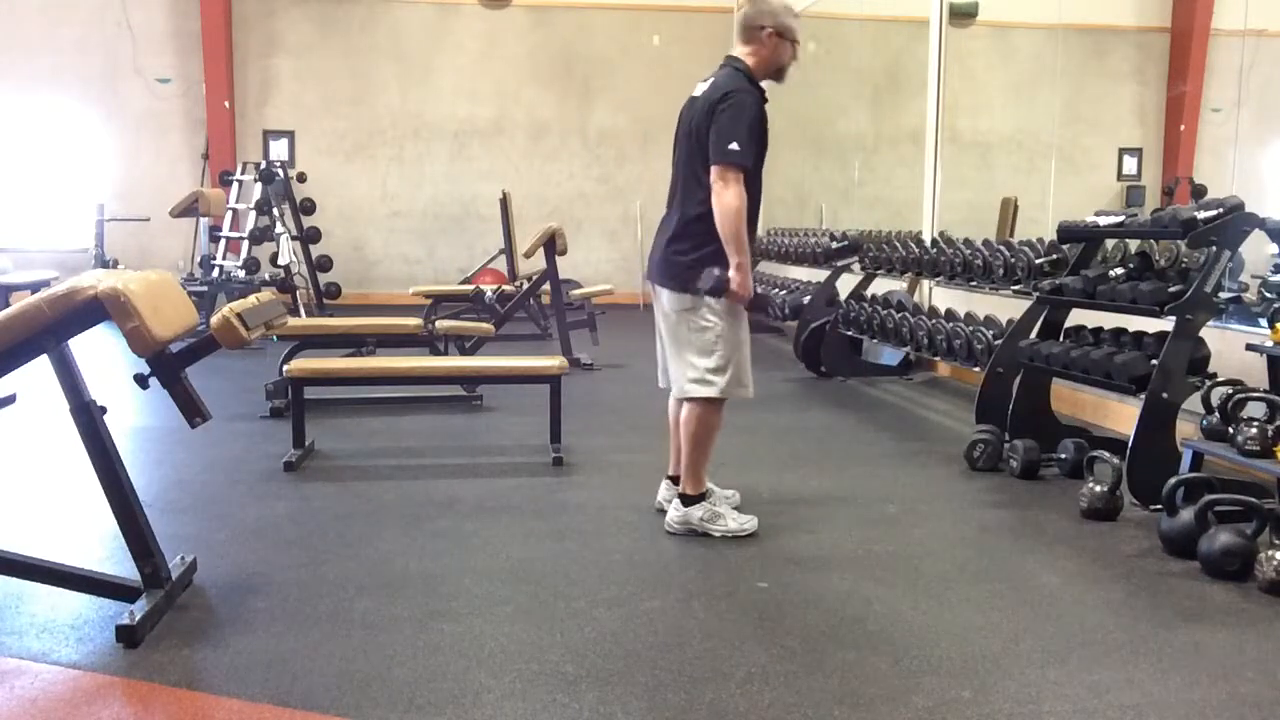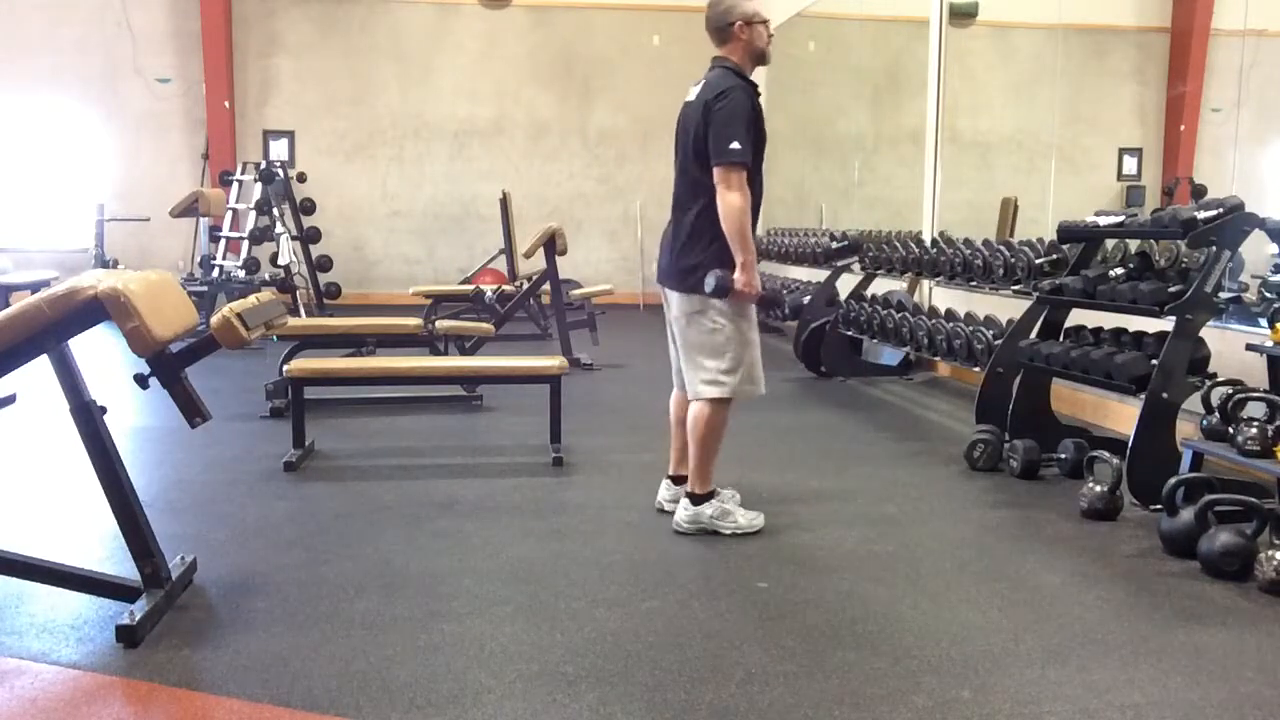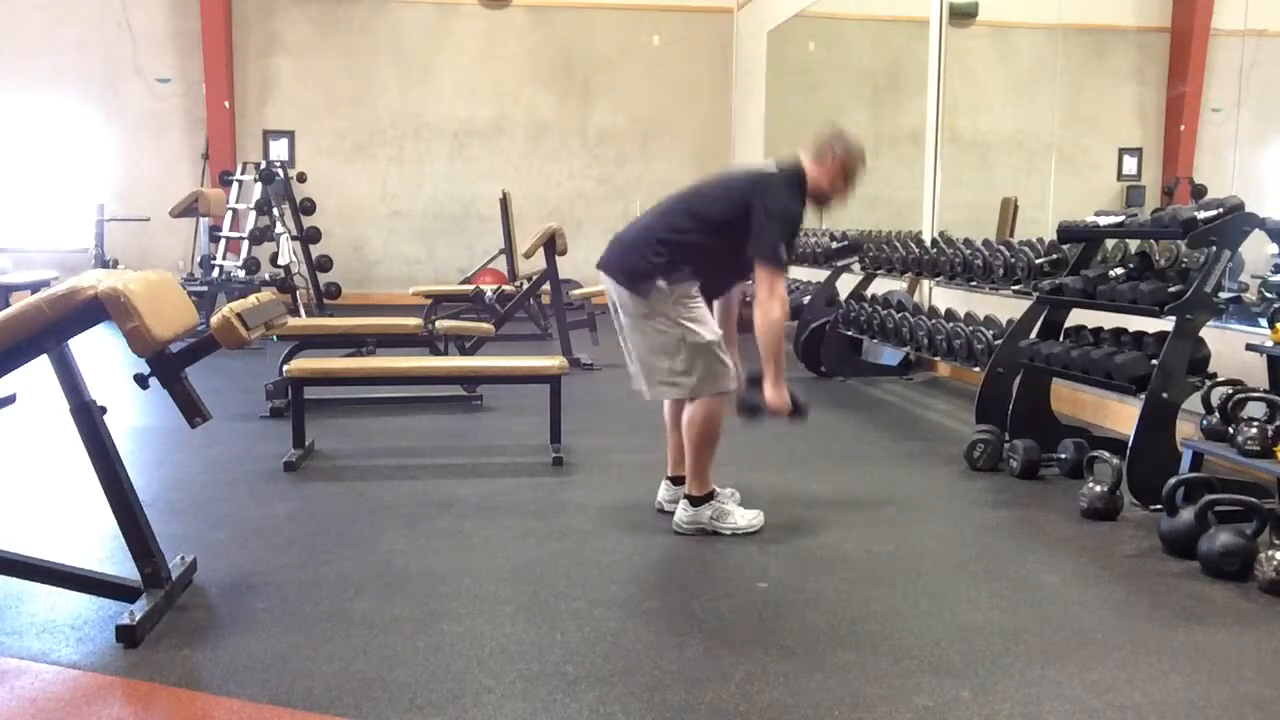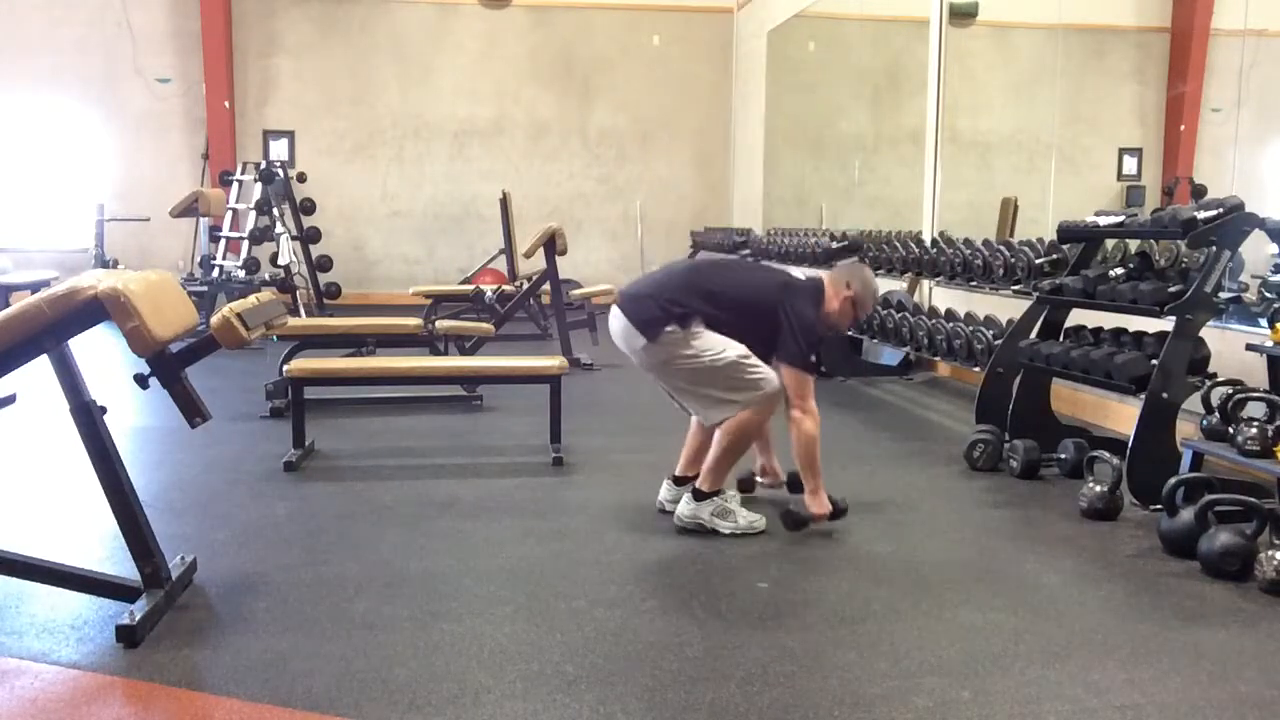
dt=0.5s
person 1, frame 1
left shoulder: (712, 88)
right shoulder: (740, 96)
right elbow: (727, 185)
right wrist: (739, 265)
left hip: (675, 259)
right hip: (702, 268)
left knee: (687, 382)
right knee: (712, 386)
left ankle: (677, 483)
right ankle: (691, 502)
person 1, frame 2
left shoulder: (706, 89)
right shoulder: (734, 95)
right elbow: (730, 188)
right wrist: (746, 265)
left hip: (683, 262)
right hip: (711, 269)
left knee: (692, 380)
right knee: (718, 385)
left ankle: (678, 482)
right ankle: (699, 502)
person 1, frame 3
left shoulder: (769, 185)
right shoulder: (781, 198)
left elbow: (726, 280)
right elbow: (770, 301)
left wrist: (726, 351)
right wrist: (774, 383)
left hip: (626, 267)
right hip: (649, 276)
left knee: (688, 378)
right knee: (708, 385)
left ankle: (677, 484)
right ankle: (698, 505)
person 1, frame 4
right shoulder: (801, 310)
left elbow: (745, 389)
right elbow: (801, 410)
left wrist: (765, 456)
right wrist: (814, 491)
left hip: (633, 311)
right hip: (654, 324)
left knee: (725, 392)
right knee: (763, 394)
left ankle: (680, 484)
right ankle: (703, 501)
